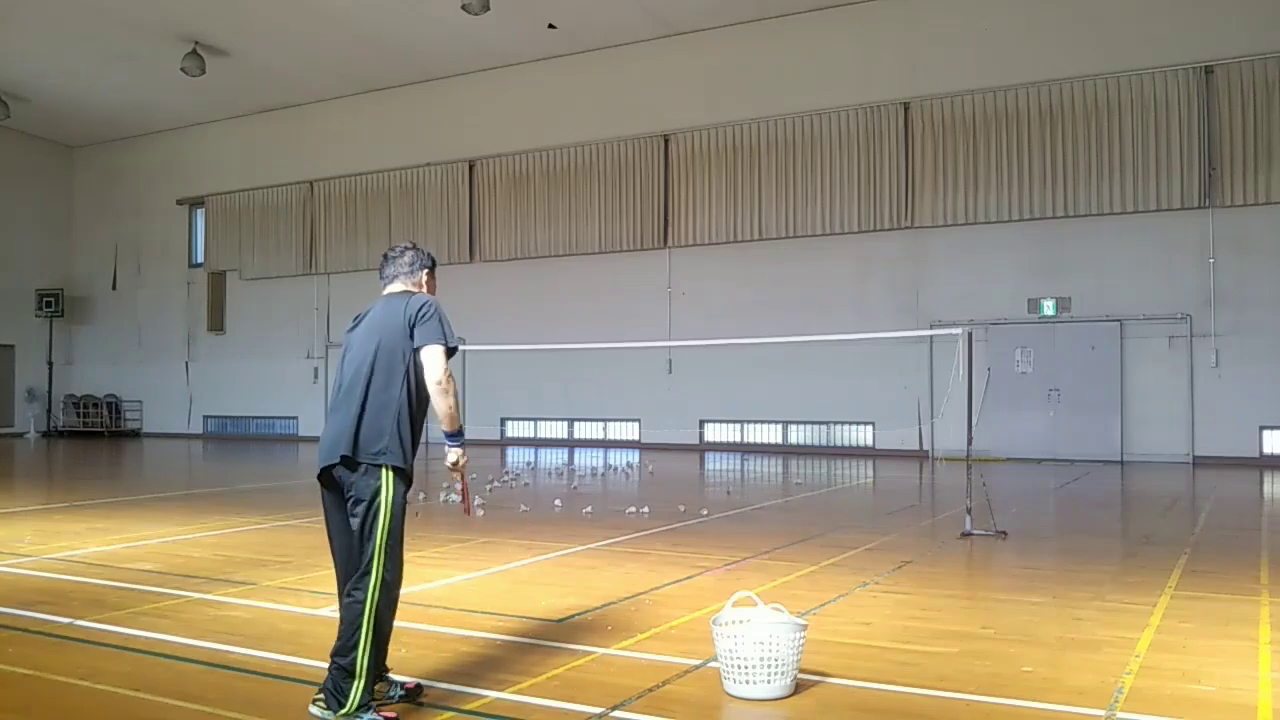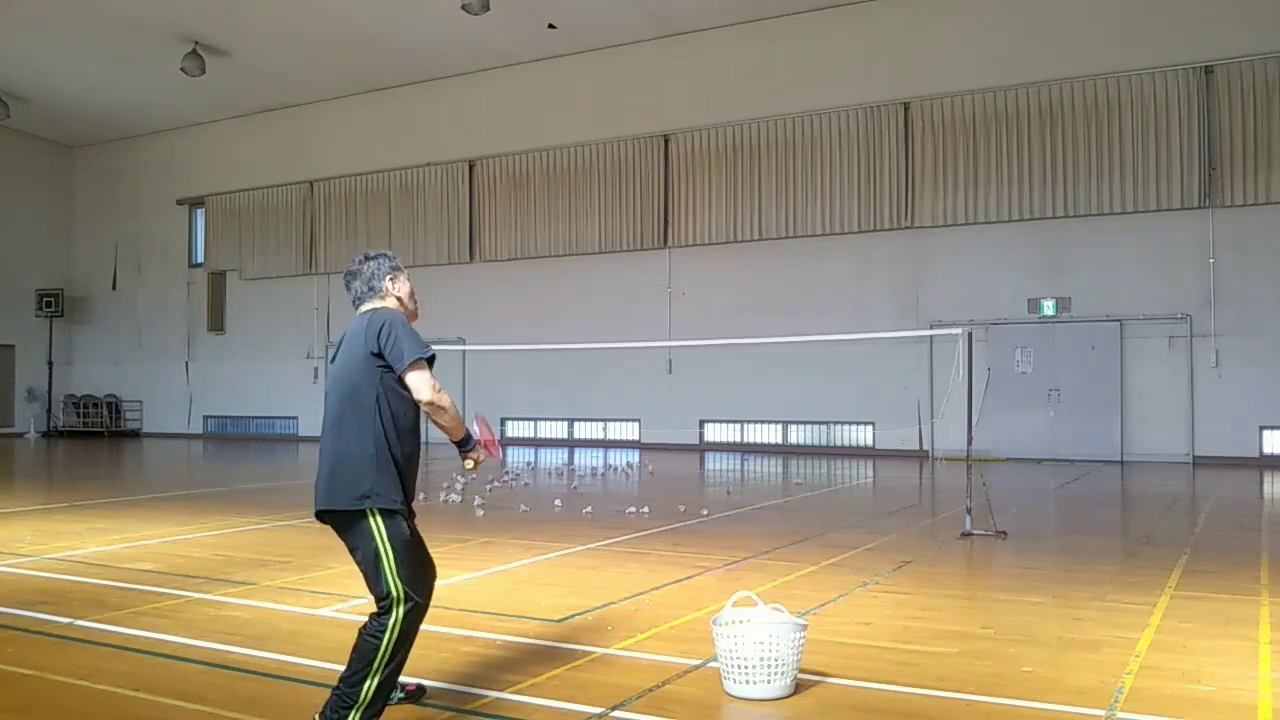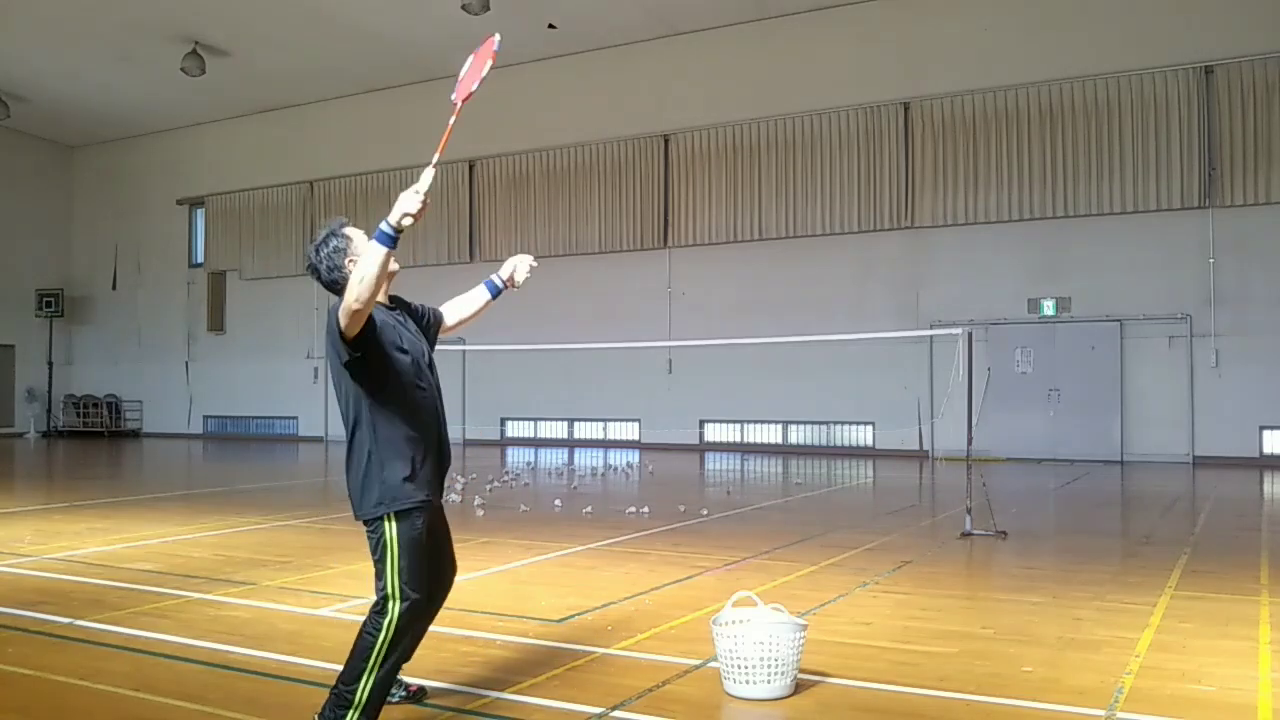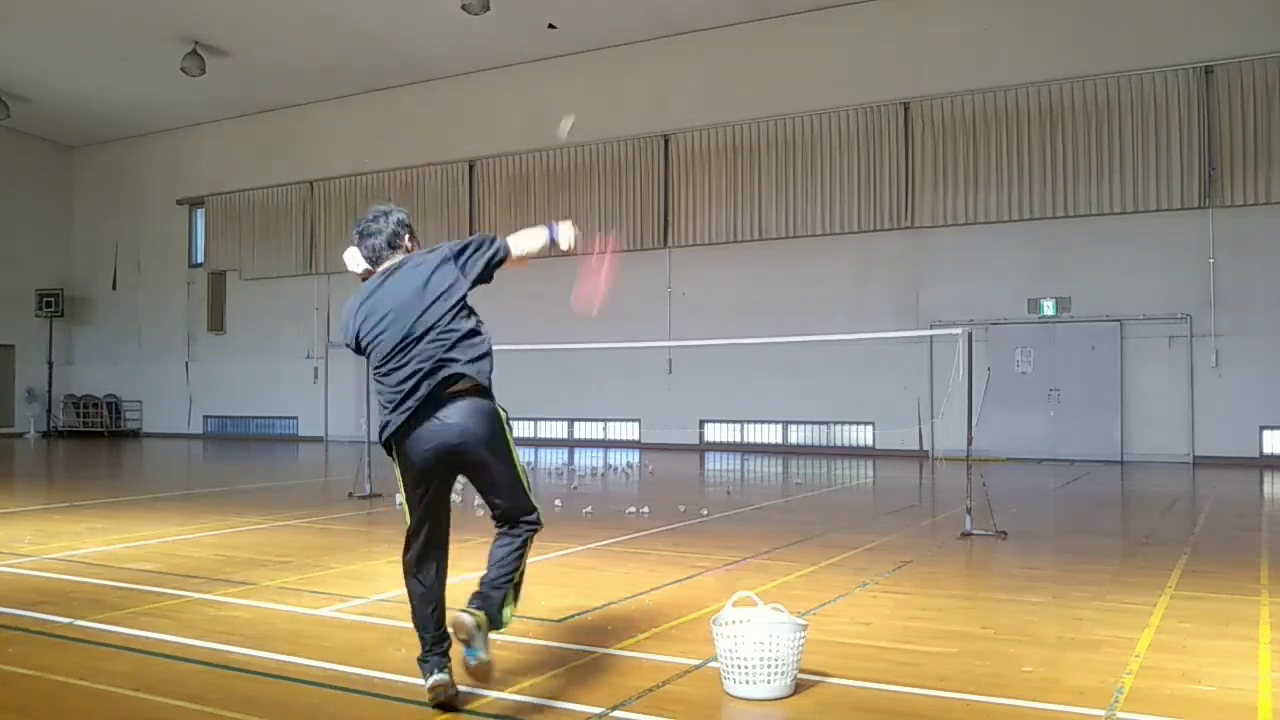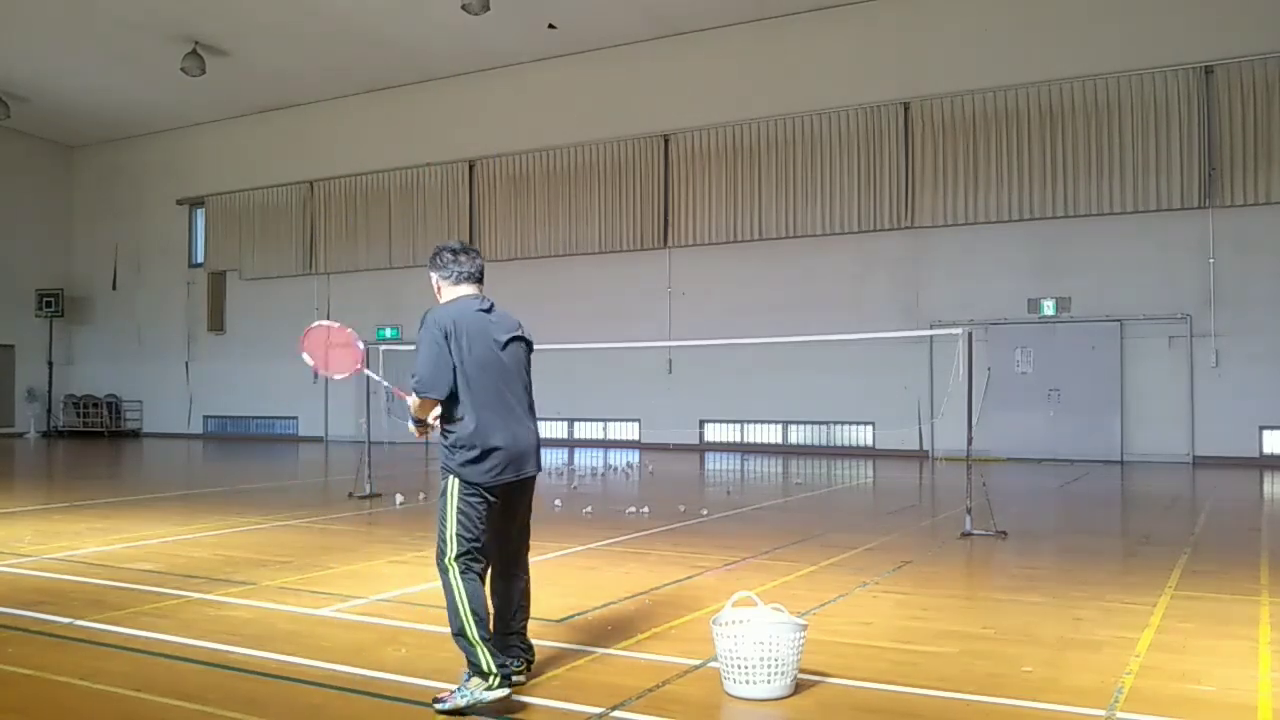
dt=0.7s
person 1, frame 1
left shoulder: (364, 320)
right shoulder: (421, 307)
right elbow: (436, 375)
right wrist: (456, 439)
left hip: (337, 455)
right hip: (373, 458)
left knee: (359, 574)
right knee: (374, 577)
left ankle: (370, 679)
person 1, frame 2
left shoulder: (358, 335)
right shoulder: (387, 323)
right elbow: (428, 395)
left wrist: (404, 499)
right wrist: (466, 442)
left hip: (359, 489)
right hip: (363, 494)
left knee: (416, 580)
right knee: (402, 601)
person 1, frame 3
left shoulder: (401, 312)
right shoulder: (360, 321)
left elbow: (447, 317)
right elbow: (354, 306)
left wrist: (499, 280)
right wrist: (390, 230)
left hip: (423, 481)
right hip: (390, 487)
left knee: (437, 579)
right knee: (401, 600)
person 1, frame 4
left shoulder: (357, 308)
right shoulder: (440, 261)
right elbow: (512, 249)
right wrist: (553, 234)
left hip: (408, 435)
right hip: (468, 415)
left knee: (425, 548)
right knee: (518, 519)
left ankle: (436, 664)
right ankle: (481, 612)
person 1, frame 5
left shoulder: (441, 320)
right shoulder: (512, 324)
left elbow: (426, 397)
left wrist: (420, 420)
left hip: (473, 460)
right hip: (522, 457)
left knee: (462, 564)
right knee: (511, 560)
left ankle: (488, 671)
right ankle: (515, 657)
